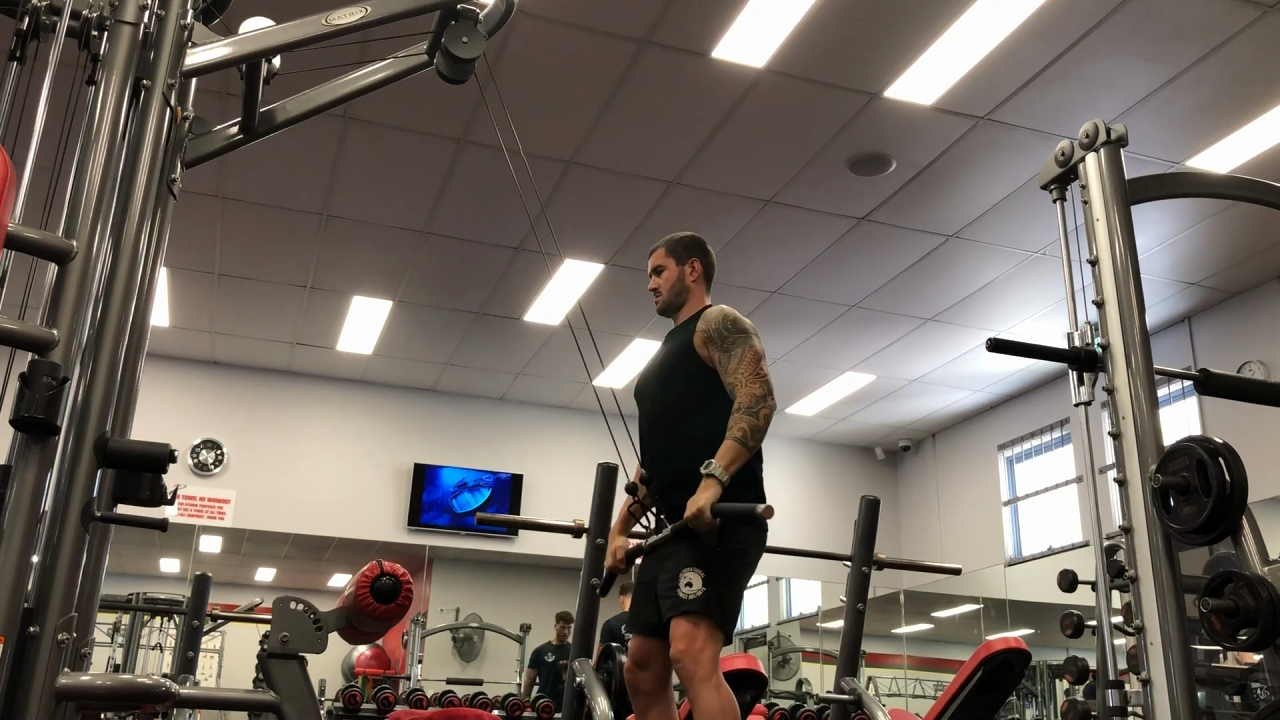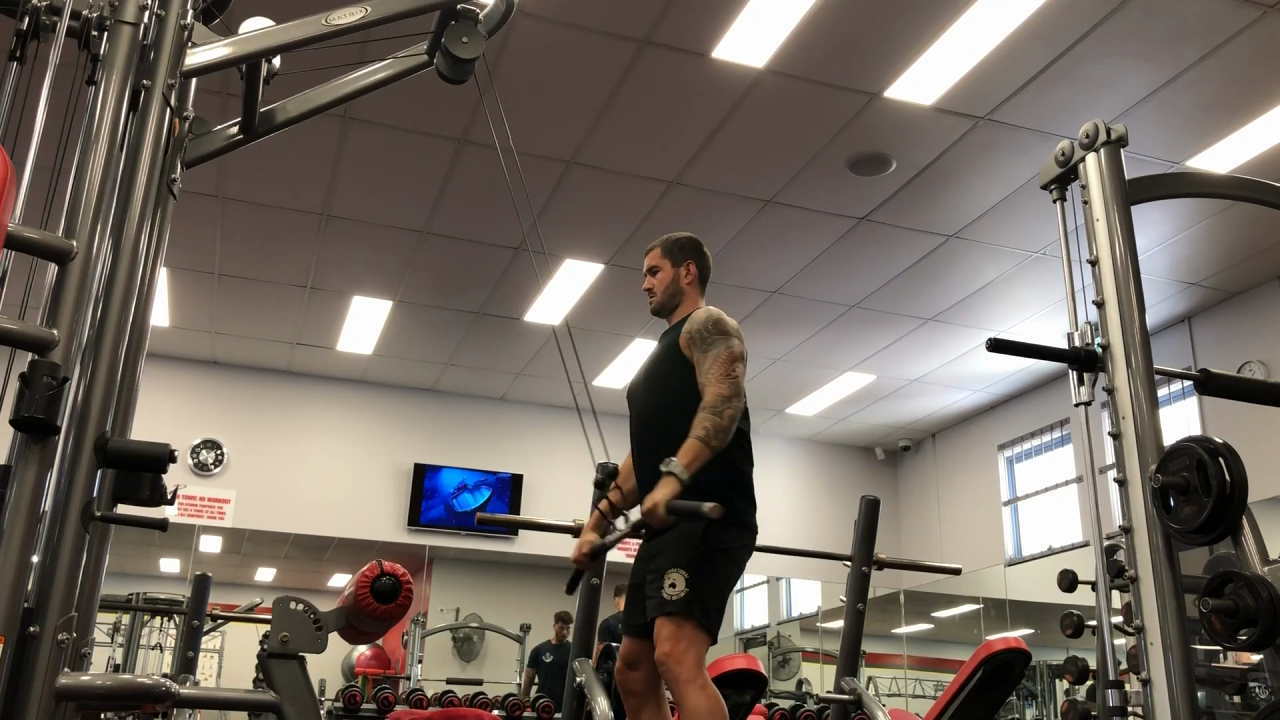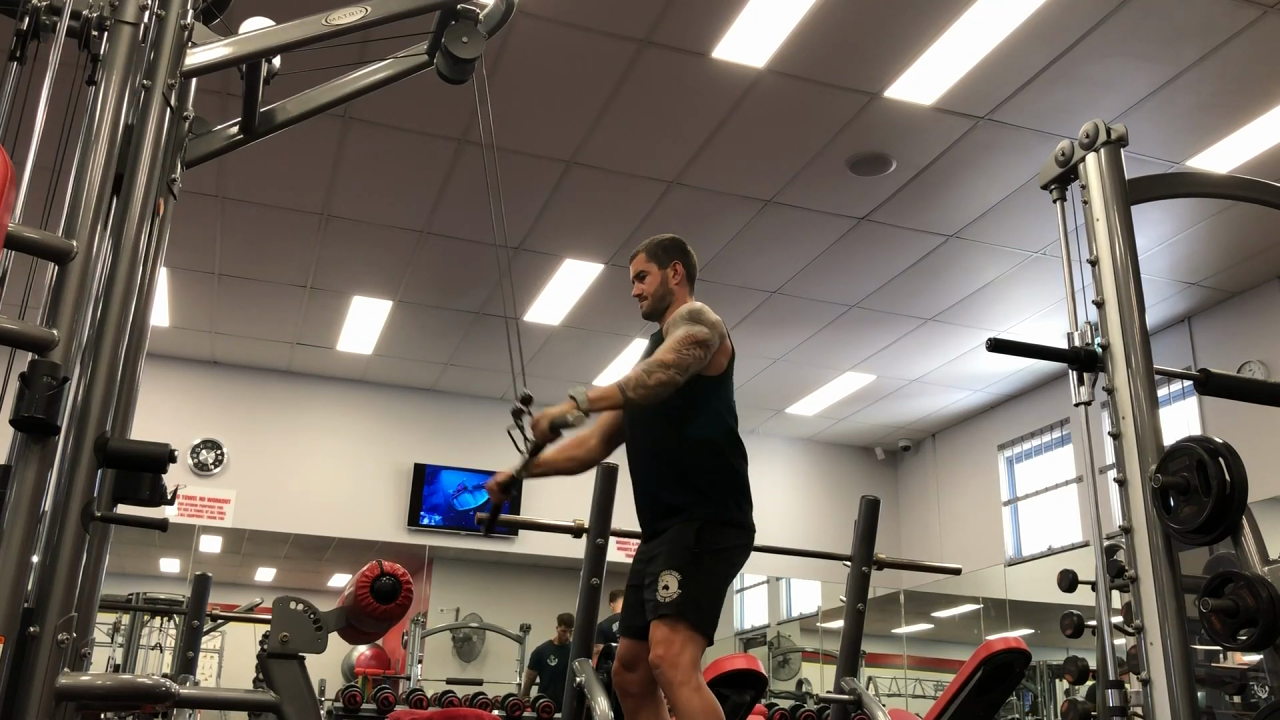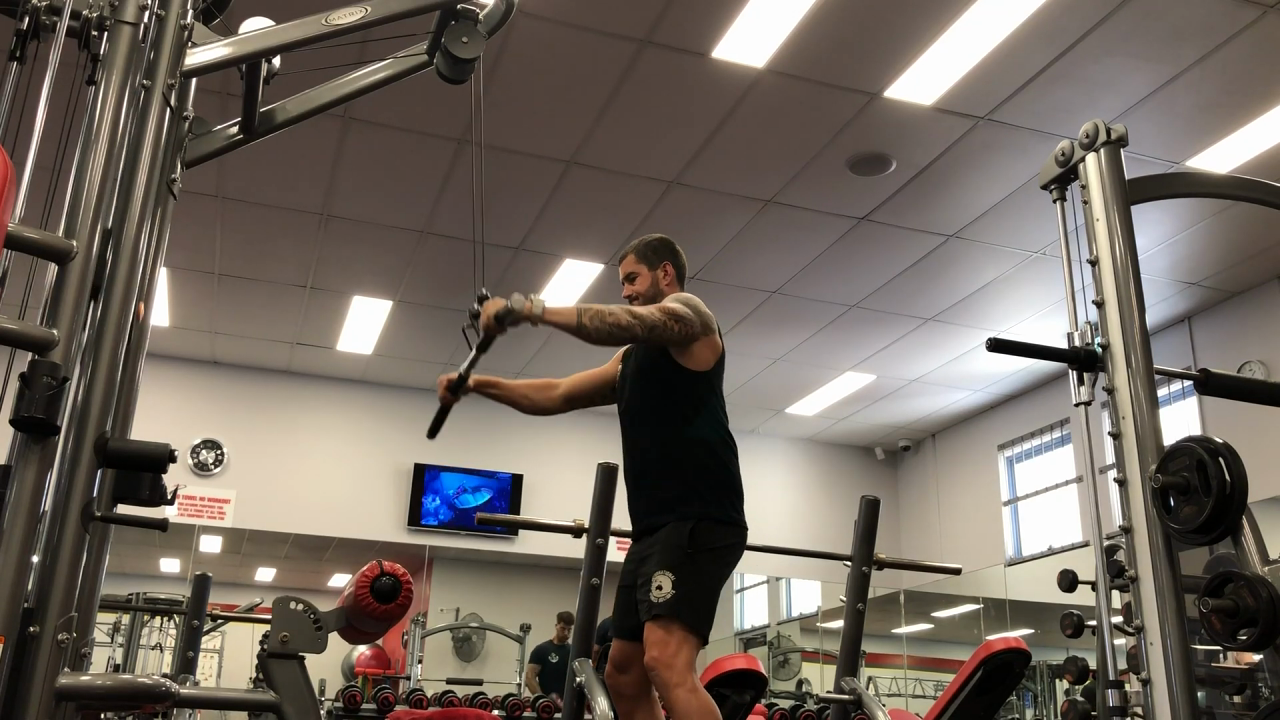
dt=0.4s
person 1, frame 1
left shoulder: (719, 324)
right shoulder: (666, 353)
left elbow: (757, 399)
left wrist: (712, 479)
right wrist: (621, 527)
left hip: (719, 520)
right hip: (673, 529)
left knee: (691, 656)
right knee: (643, 671)
person 1, frame 2
left shoulder: (710, 327)
right shoulder: (662, 355)
left elbow: (723, 403)
right elbow: (641, 455)
left wrist: (674, 477)
right wrist: (596, 523)
left hip: (709, 521)
right hip: (665, 529)
left knee: (677, 657)
right knee: (634, 671)
person 1, frame 3
left shoulder: (698, 321)
right shoulder: (654, 352)
left elbow: (664, 374)
right elbow: (595, 443)
left wrist: (572, 404)
right wrist: (521, 470)
left hip: (708, 521)
right hip: (664, 530)
left knee: (673, 662)
right knee: (632, 672)
person 1, frame 4
left shoulder: (687, 314)
right shoulder: (633, 360)
left elbow: (622, 323)
right elbow: (558, 395)
left wrist: (526, 307)
right wrist: (477, 383)
left hip: (699, 521)
right hip: (655, 529)
left knee: (666, 662)
right knee: (624, 674)
